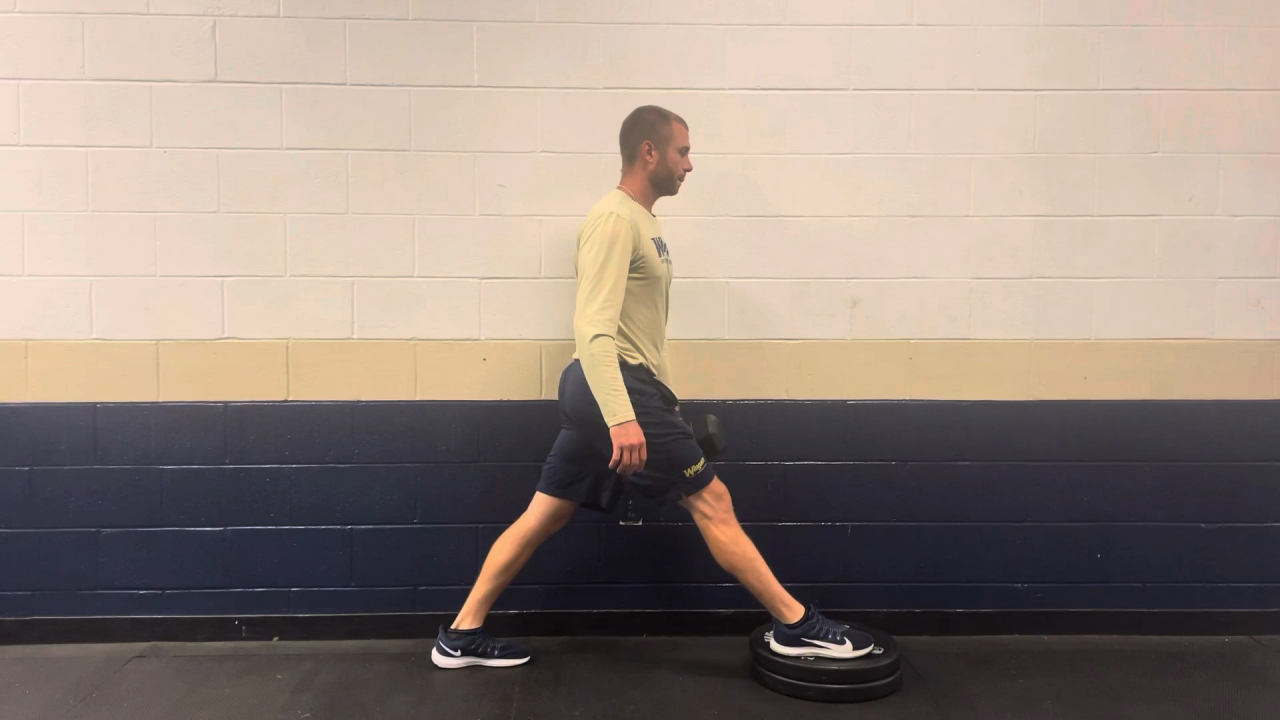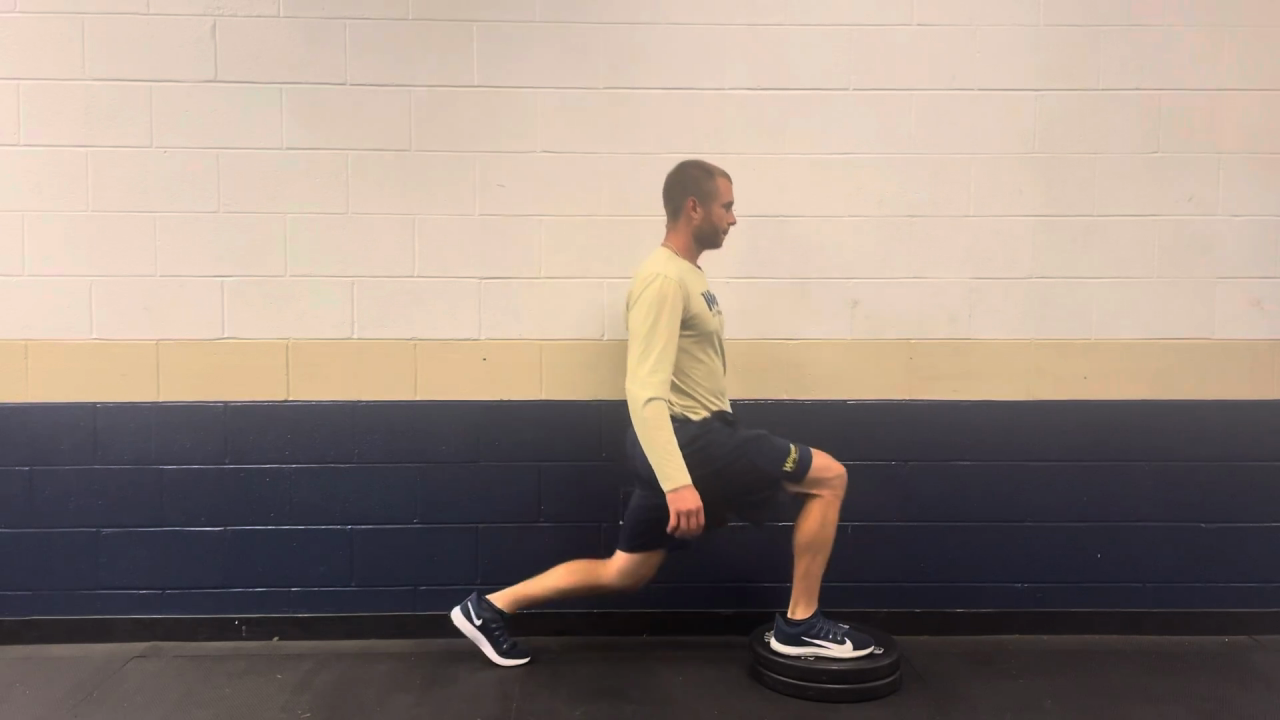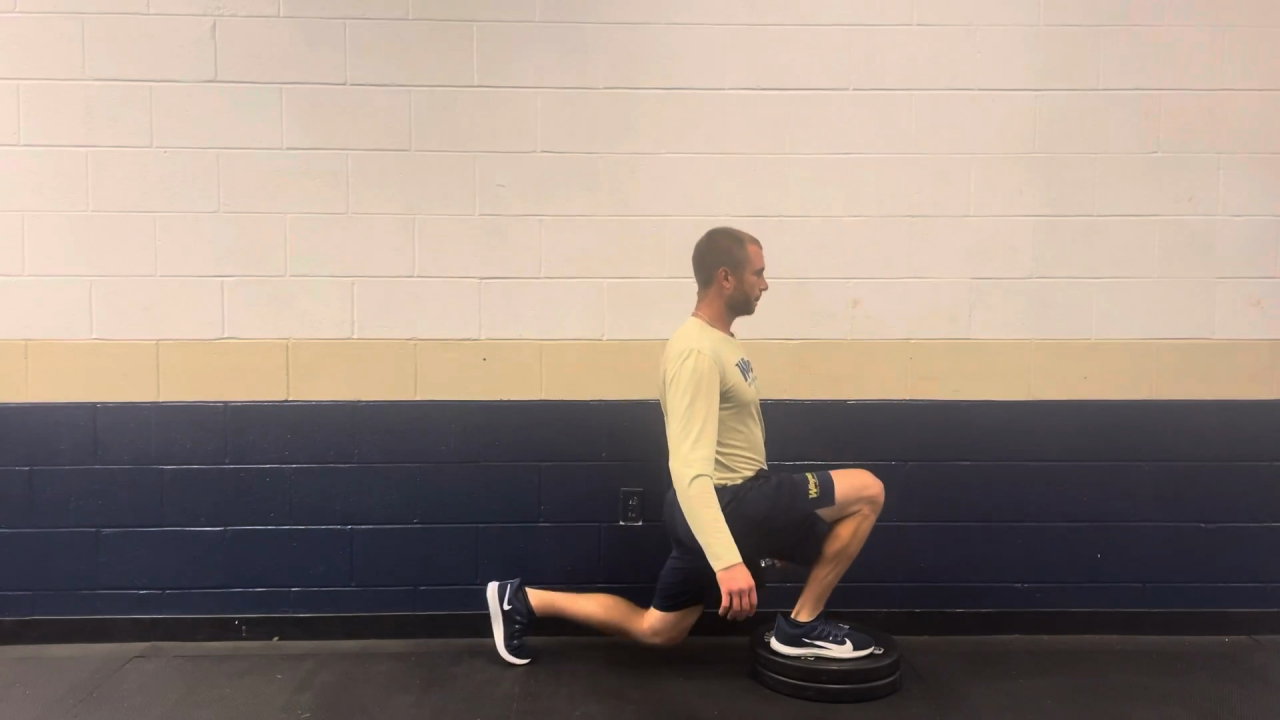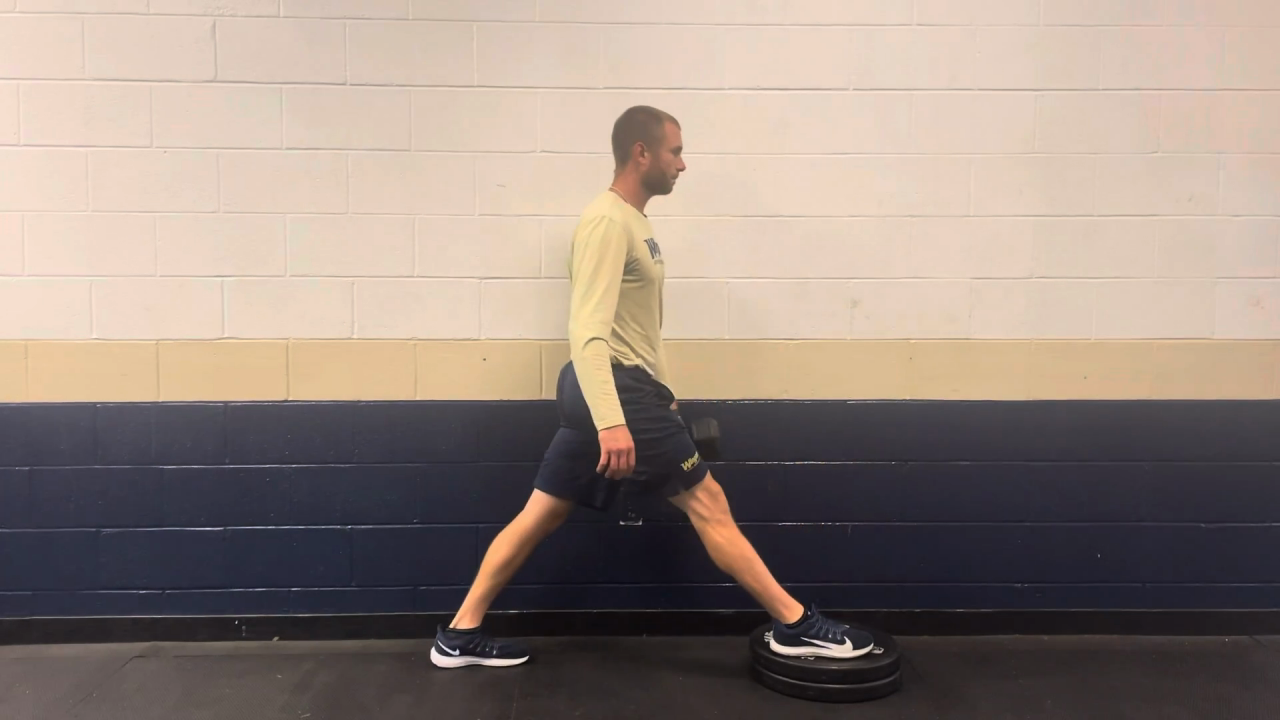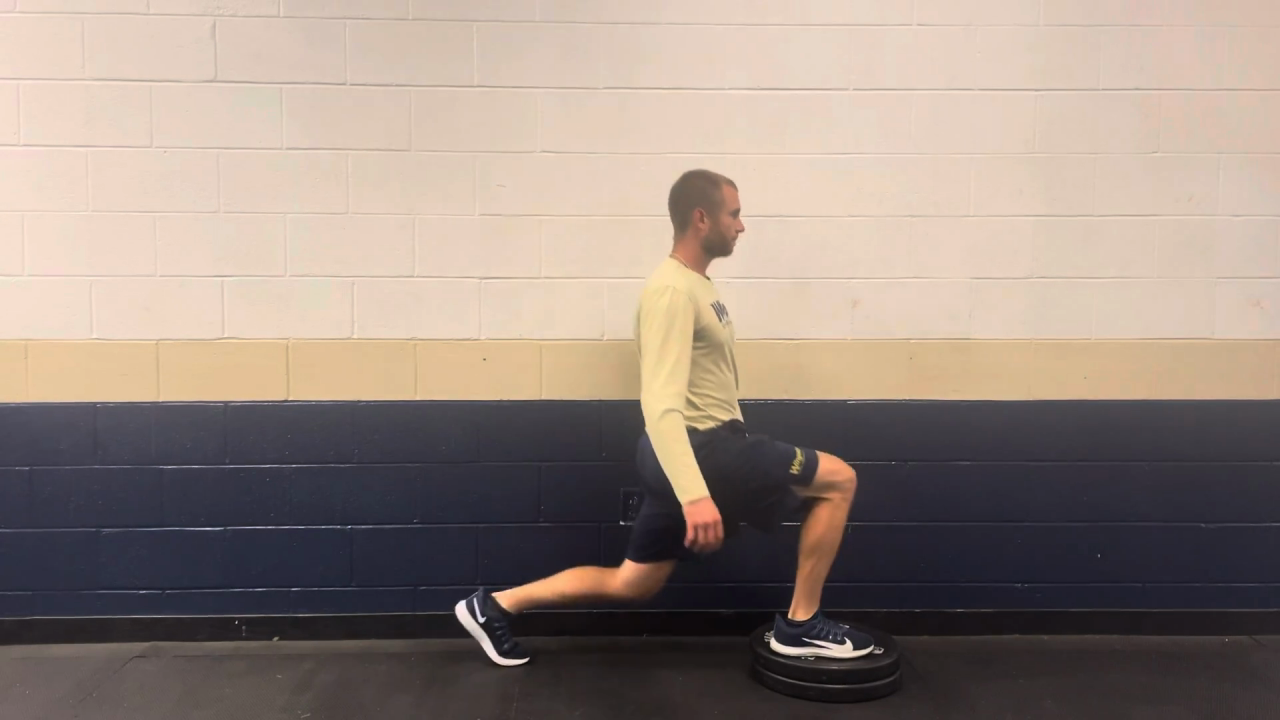
dt=1s
person 1, frame 1
left shoulder: (640, 221)
right shoulder: (616, 219)
right elbow: (594, 329)
left wrist: (667, 404)
right wrist: (623, 417)
left hip: (597, 390)
right hip: (617, 389)
left knee: (545, 514)
right knee: (712, 500)
left ankle: (462, 634)
right ankle: (797, 625)
person 1, frame 2
left shoulder: (684, 273)
right shoulder: (664, 279)
right elbow: (645, 392)
right wrist: (678, 482)
left hip: (685, 435)
right hip: (688, 438)
left knee: (625, 572)
right knee: (829, 478)
left ankle: (490, 608)
right ankle: (800, 623)
person 1, frame 3
left shoulder: (718, 341)
right shoulder: (697, 352)
right elbow: (691, 471)
left wrist: (772, 525)
right wrist: (728, 561)
left hip: (733, 501)
right hip: (728, 507)
left knee: (657, 629)
right knee: (866, 492)
left ankle: (520, 601)
right ankle: (803, 624)
person 1, frame 4
left shoulder: (631, 222)
right shoulder: (608, 223)
right elbow: (588, 331)
left wrist: (668, 401)
right wrist: (611, 421)
left hip: (601, 390)
right hip: (616, 389)
left knee: (540, 514)
right knee: (707, 503)
left ankle: (460, 634)
right ankle: (796, 625)
person 1, frame 5
left shoulder: (694, 284)
right shoulder: (672, 292)
right elbow: (661, 404)
right wrist: (695, 496)
left hip: (700, 446)
right hip: (701, 447)
left knee: (632, 582)
right knee: (837, 481)
left ankle: (494, 606)
right ankle: (801, 625)
